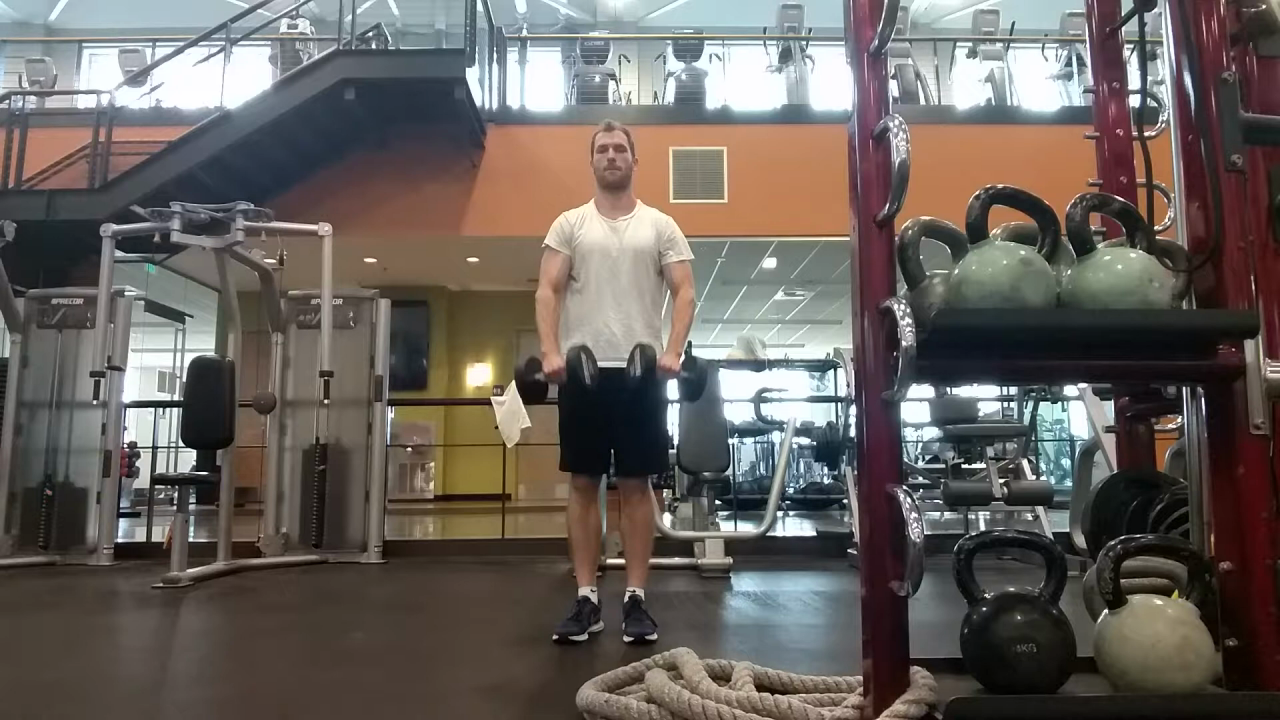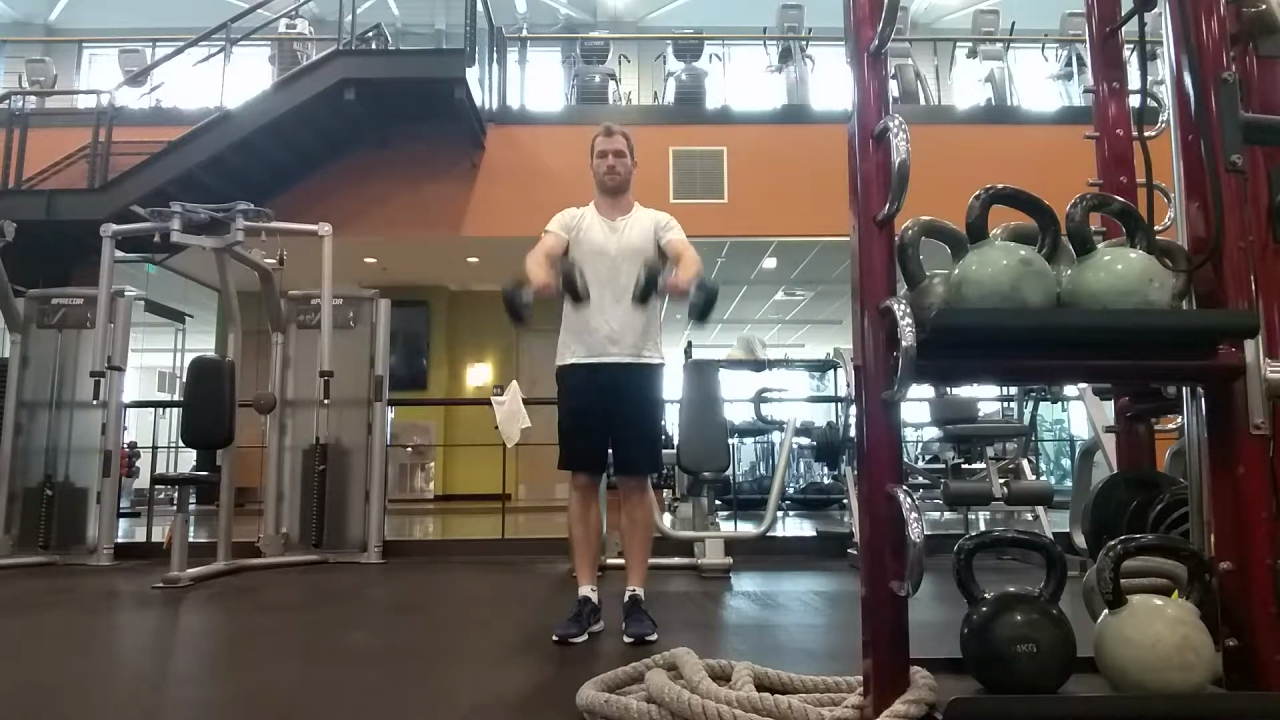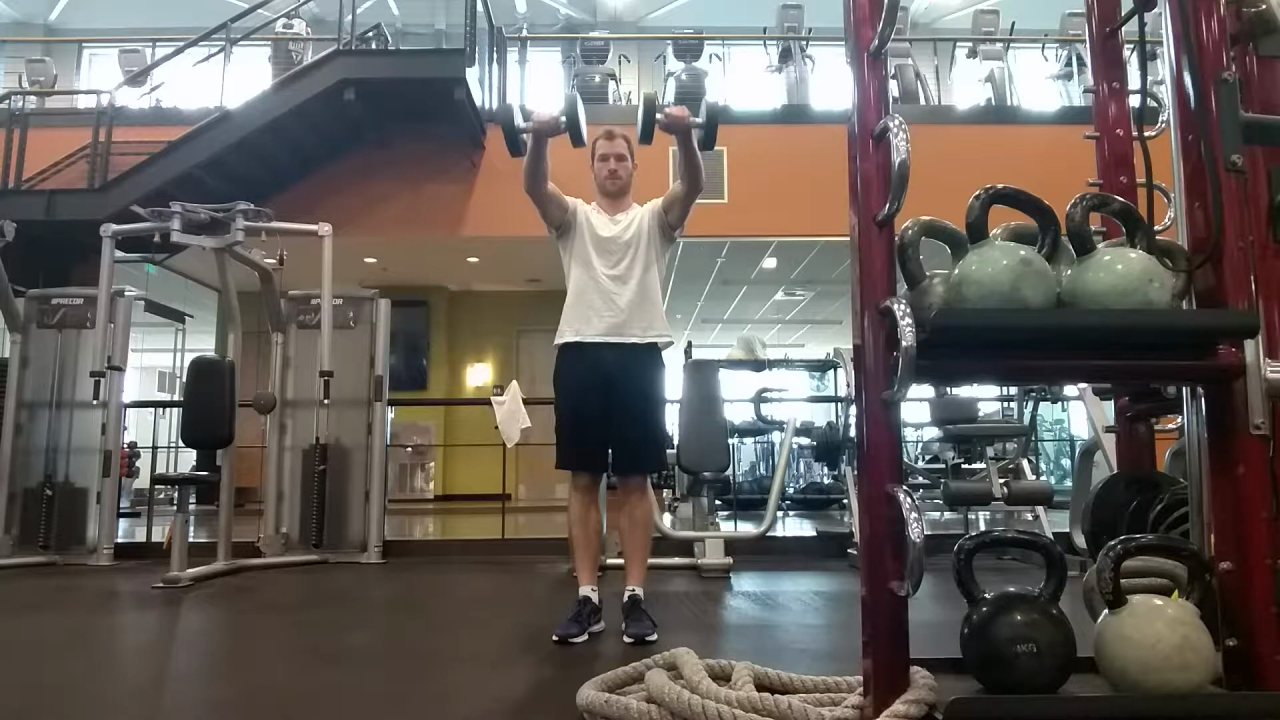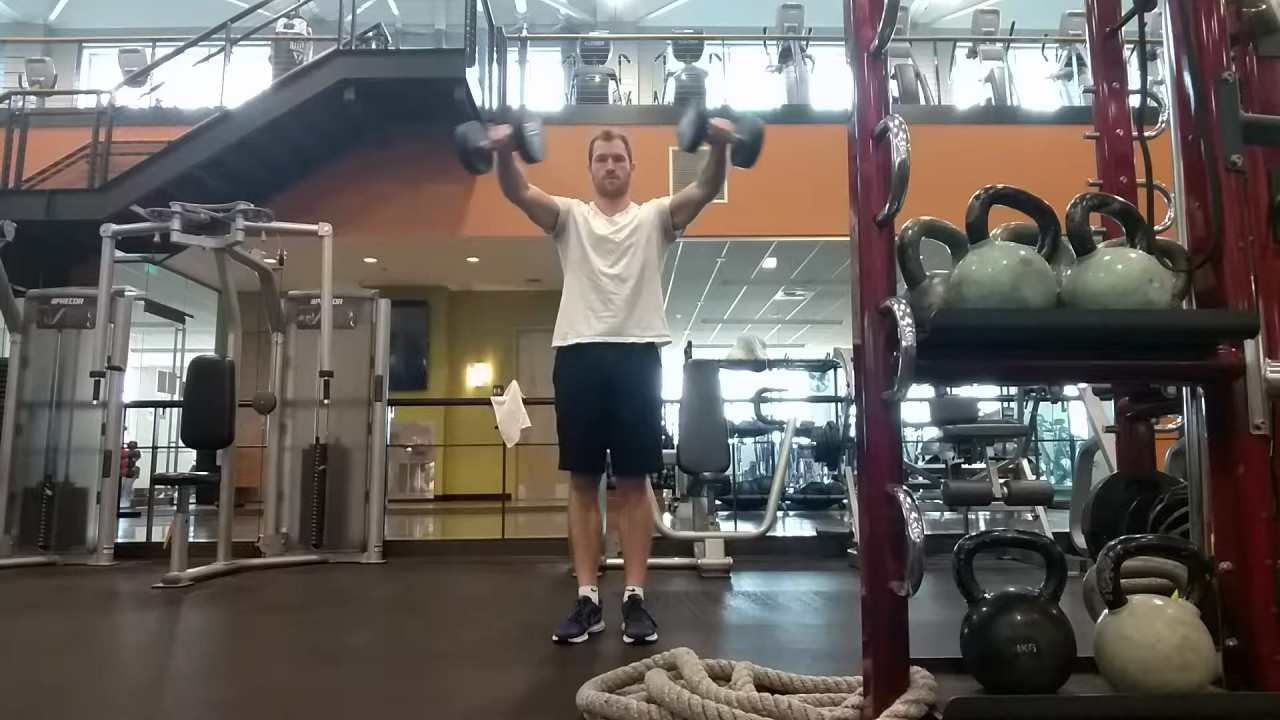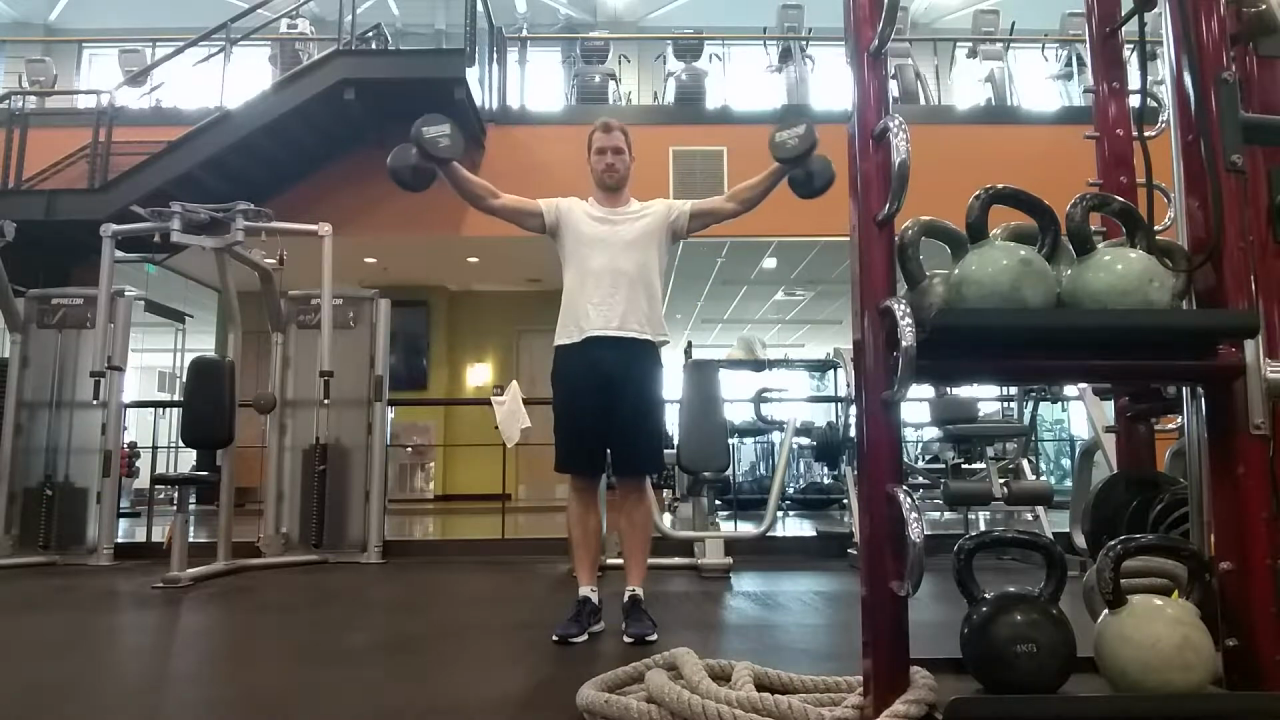
dt=0.5s
person 1, frame 1
left shoulder: (660, 225)
right shoulder: (569, 223)
left elbow: (684, 292)
right elbow: (548, 291)
left wrist: (672, 351)
right wrist: (551, 351)
left knee: (636, 484)
right knee: (583, 483)
left ankle: (635, 598)
right ankle: (586, 599)
person 1, frame 2
left shoulder: (656, 222)
right shoulder: (571, 221)
left elbow: (686, 255)
right elbow: (542, 254)
left wrist: (685, 272)
right wrist: (539, 271)
left hip: (638, 364)
right hip: (581, 363)
left knee: (635, 481)
right knee: (583, 480)
left ankle: (635, 597)
right ankle: (587, 598)
person 1, frame 3
left shoulder: (655, 217)
right shoulder: (572, 216)
left elbow: (692, 185)
right elbow: (534, 186)
left wrist: (683, 137)
right wrist: (540, 139)
left hip: (638, 354)
right hip: (581, 353)
left knee: (635, 480)
right knee: (583, 480)
left ankle: (634, 596)
right ankle: (587, 597)
person 1, frame 4
left shoulder: (655, 216)
right shoulder: (568, 216)
left elbow: (706, 189)
right elbow: (518, 191)
left wrist: (720, 146)
right wrist: (502, 151)
left hip: (636, 354)
right hip: (579, 354)
left knee: (634, 480)
right knee: (583, 480)
left ankle: (634, 597)
right ankle: (587, 598)
person 1, frame 5
left shoulder: (660, 214)
right shoulder: (565, 213)
left elbow: (731, 203)
right elbow: (493, 200)
left wrist: (781, 167)
right wrist: (445, 165)
left hip: (636, 353)
right hip: (578, 353)
left knee: (634, 480)
right knee: (582, 481)
left ankle: (635, 598)
right ankle: (587, 598)
